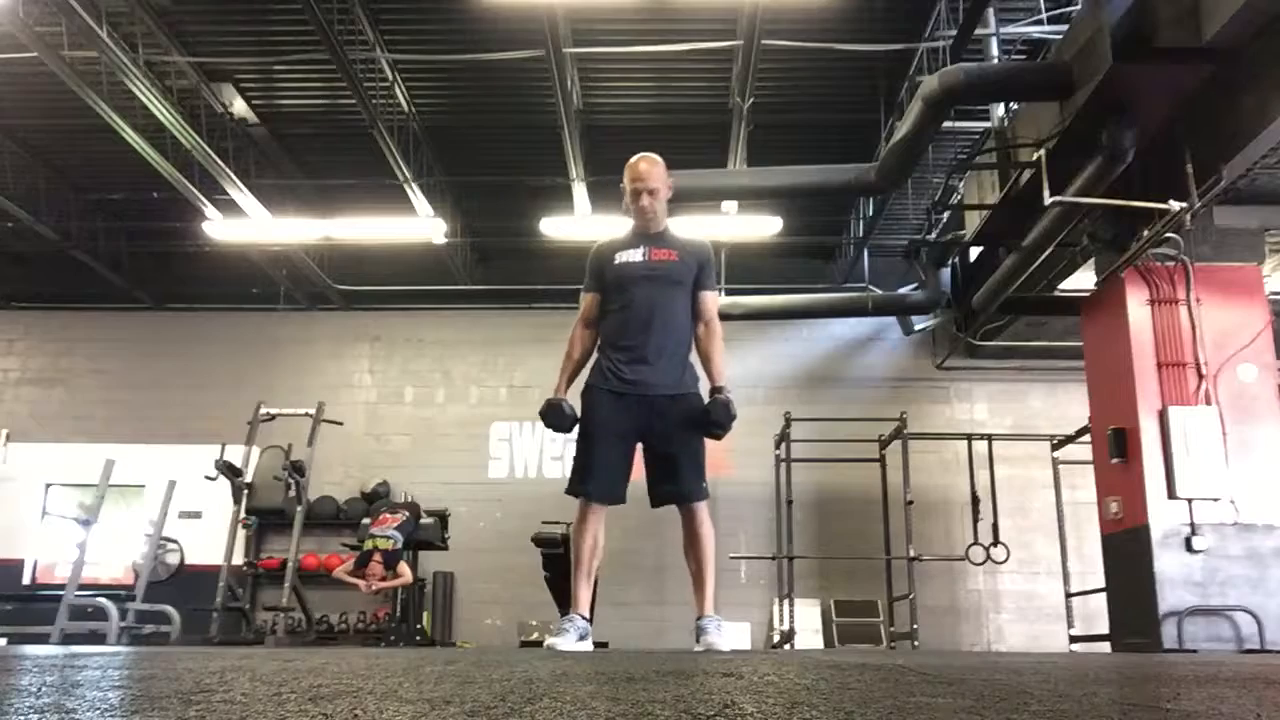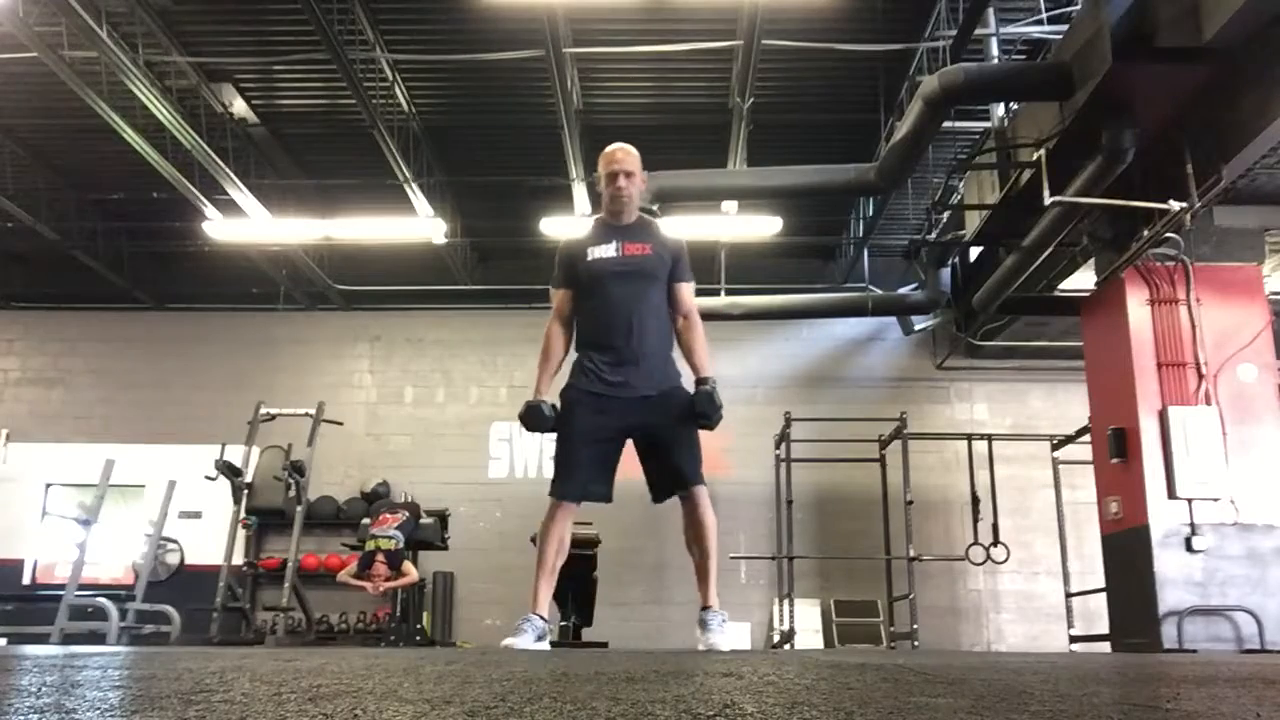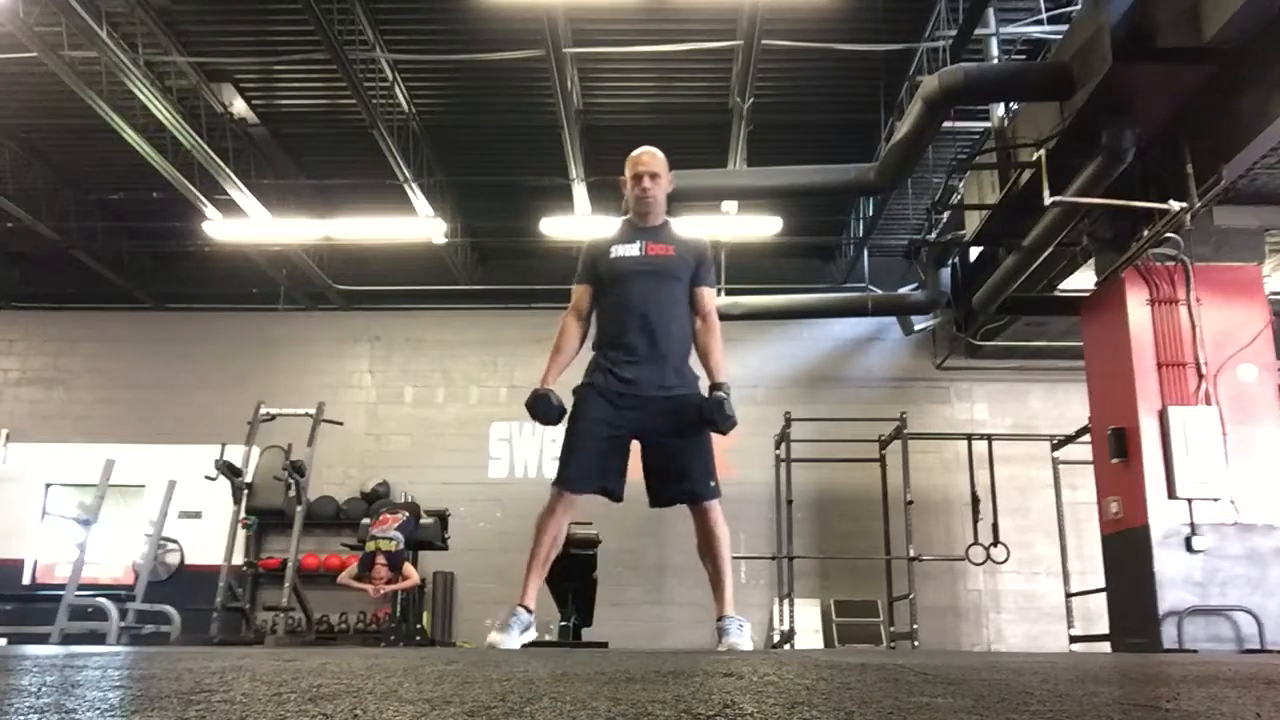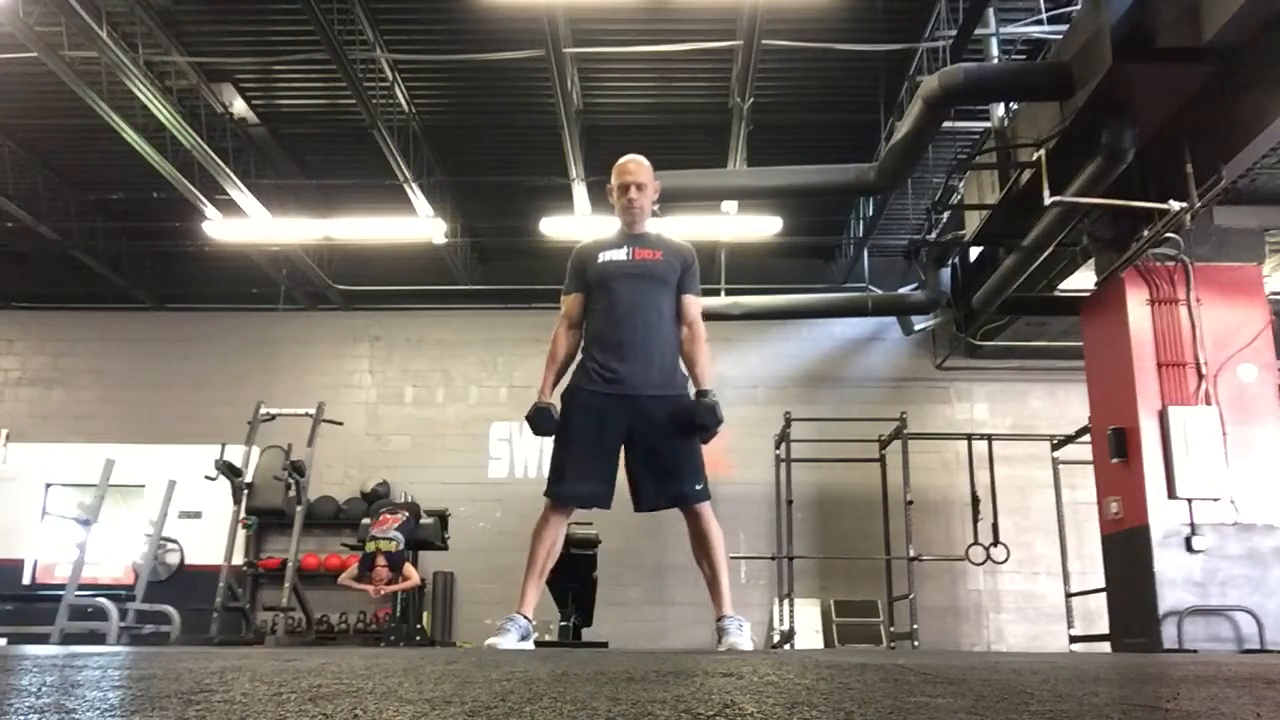
dt=0.5s
person 1, frame 1
left shoulder: (696, 253)
right shoulder: (605, 254)
left elbow: (707, 324)
right elbow: (586, 326)
left wrist: (719, 388)
right wrist: (560, 389)
left hip: (675, 394)
right hip: (610, 392)
left knee: (694, 501)
right knee: (593, 501)
left ankle: (707, 620)
right ankle: (579, 619)
person 1, frame 2
left shoulder: (669, 246)
right shoulder: (576, 250)
left elbow: (686, 316)
right elbow: (560, 323)
left wrist: (705, 379)
right wrist: (540, 390)
left hip: (659, 390)
right hip: (592, 393)
left knee: (695, 491)
right knee: (564, 500)
left ankle: (710, 614)
right ankle: (537, 620)
person 1, frame 3
left shoulder: (693, 249)
right shoulder: (599, 250)
left elbow: (706, 320)
right elbow: (576, 318)
left wrist: (719, 385)
right wrist: (546, 382)
left hip: (674, 393)
right hip: (606, 390)
left knee: (705, 501)
right knee: (565, 494)
left ankle: (728, 619)
right ankle: (523, 613)
person 1, frame 4
left shoulder: (679, 254)
right shoulder: (587, 255)
left elbow: (691, 328)
right elbow: (568, 328)
left wrist: (704, 390)
right wrist: (545, 393)
left hip: (663, 395)
right hip: (593, 395)
left knee: (696, 503)
right knee: (560, 501)
left ankle: (728, 619)
right ankle: (521, 620)
